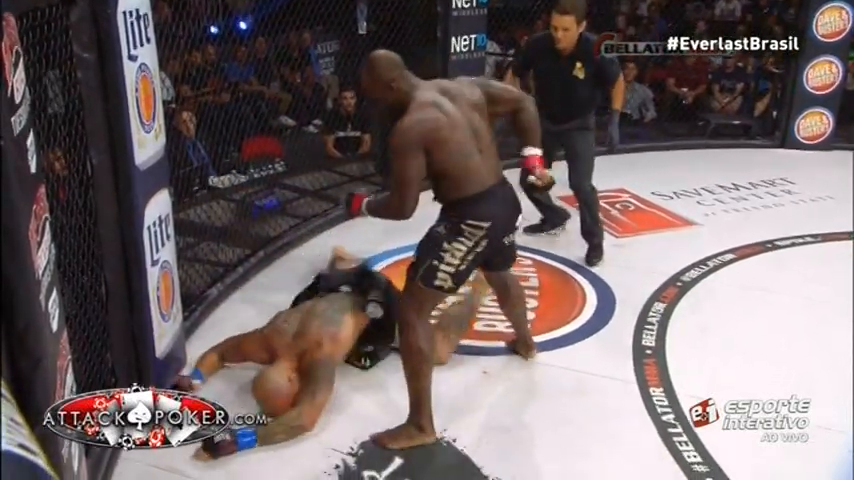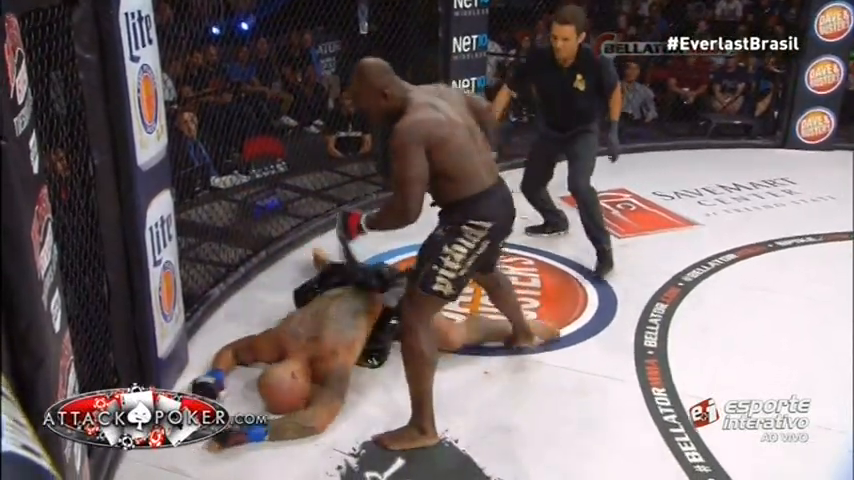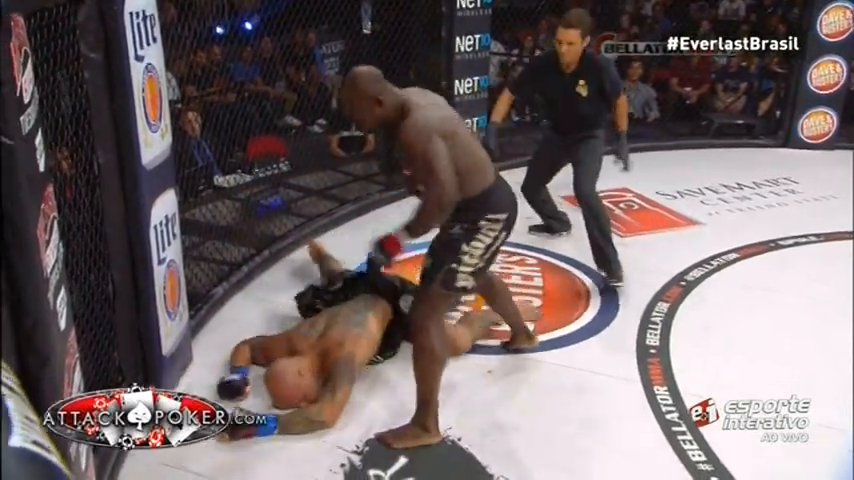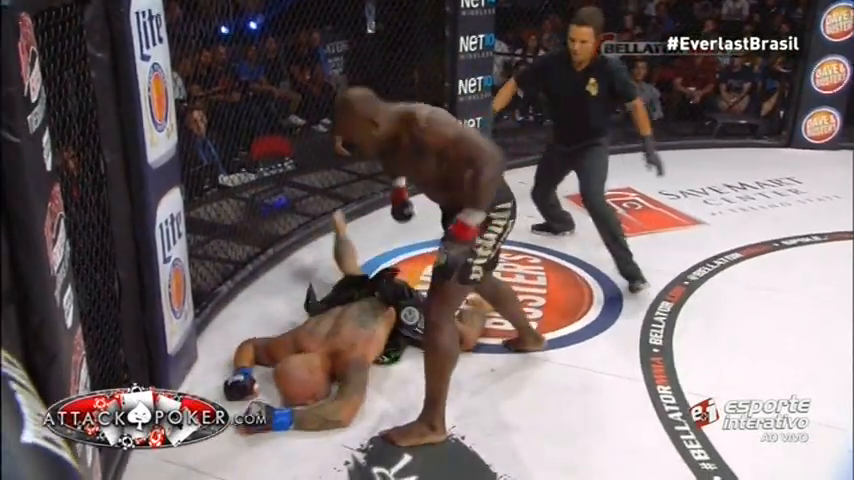
dt=0.2s
person 1, frame 1
left shoulder: (409, 129)
right shoulder: (466, 87)
left elbow: (403, 206)
right elbow: (524, 103)
left wrist: (362, 204)
right wrist: (534, 157)
left hip: (470, 219)
right hip: (505, 201)
left knee: (412, 312)
right knee: (500, 275)
left ankle: (420, 425)
right ankle: (525, 341)
person 1, frame 2
left shoulder: (407, 131)
right shoulder: (442, 93)
left elbow: (406, 210)
right elbow: (487, 112)
left wrist: (360, 222)
left hip: (469, 219)
right hip: (498, 202)
left knee: (414, 315)
right knee: (486, 272)
left ankle: (422, 427)
right ankle: (522, 332)
person 1, frame 3
left shoulder: (416, 127)
right shoulder: (407, 103)
left elbow: (443, 196)
left wrist: (398, 240)
right wrist: (414, 169)
left hip: (482, 212)
right hip: (488, 204)
left knee: (426, 314)
right knee: (477, 275)
left ankle: (426, 425)
right ankle: (523, 334)
person 1, frame 4
left shoulder: (423, 126)
right shoulder: (388, 131)
left elbow: (489, 158)
left wrist: (469, 224)
right wrist: (399, 190)
left hip: (484, 211)
right hip: (459, 207)
left knee: (438, 312)
right knee: (480, 279)
left ankle: (432, 423)
right ankle: (529, 336)
person 2, frame 1
left shoulder: (321, 355)
right shoulder: (267, 341)
left elbow: (303, 420)
right elbow: (218, 352)
left wrist: (242, 439)
right wrist: (195, 377)
left hip: (370, 302)
right hip: (331, 293)
left knee: (439, 353)
left ankle: (476, 293)
right ankle: (344, 261)
person 2, frame 2
left shoulder: (333, 361)
right shoulder: (280, 342)
left elbow: (315, 422)
right elbow: (230, 351)
left wrist: (256, 433)
right wrist: (215, 377)
left hip: (378, 294)
right hip: (339, 289)
left knee: (453, 337)
left ankle: (526, 327)
right ankle: (324, 262)
person 2, frame 3
left shoulder: (341, 354)
right shoulder: (294, 342)
left elbow: (327, 416)
right elbow: (246, 346)
left wrist: (266, 426)
right wrist: (239, 373)
left hip: (385, 299)
right hip: (350, 294)
left knee: (458, 343)
right knee: (338, 278)
left ankle: (501, 312)
right ankle: (322, 255)
person 2, frame 4
left shoulder: (352, 356)
right shoulder: (296, 343)
left elbow: (343, 414)
right elbow: (248, 347)
left wrist: (281, 419)
right wrist: (241, 373)
left hip: (394, 306)
right hip: (358, 297)
left knee: (465, 337)
right knee: (352, 274)
left ankle: (480, 305)
right ankle: (340, 229)
person 3, frame 1
left shoulder: (595, 51)
right shoulder: (538, 45)
left elbow: (617, 82)
right elbow: (515, 75)
left wrist: (614, 121)
left hip: (579, 125)
right hip: (546, 121)
left knee: (580, 184)
right knee: (529, 179)
left ankle: (594, 239)
right ankle: (555, 217)
person 3, frame 2
left shoulder: (596, 62)
right shoulder: (539, 59)
left elbow: (614, 91)
right elbow: (509, 90)
left wrist: (612, 130)
left hip: (583, 132)
right hip: (550, 131)
left knee: (579, 185)
right knee: (530, 185)
left ankle: (603, 249)
right ankle: (555, 222)
person 3, frame 3
left shoulder: (599, 67)
right shoulder: (542, 65)
left elbow: (619, 100)
right elbow: (509, 94)
left wrist: (622, 141)
right wrist: (491, 130)
left hip: (588, 138)
right hip: (556, 136)
left knee: (585, 192)
right knee: (530, 187)
left ankle: (610, 264)
right ankle: (557, 223)
person 3, frame 4
left shoulder: (609, 69)
right shoulder: (552, 63)
left elbow: (635, 104)
right elbow: (514, 85)
left wrist: (648, 145)
left hip: (592, 145)
right hip: (560, 143)
left knee: (594, 200)
right knee: (540, 193)
left ankle: (630, 270)
right ankle: (560, 223)
